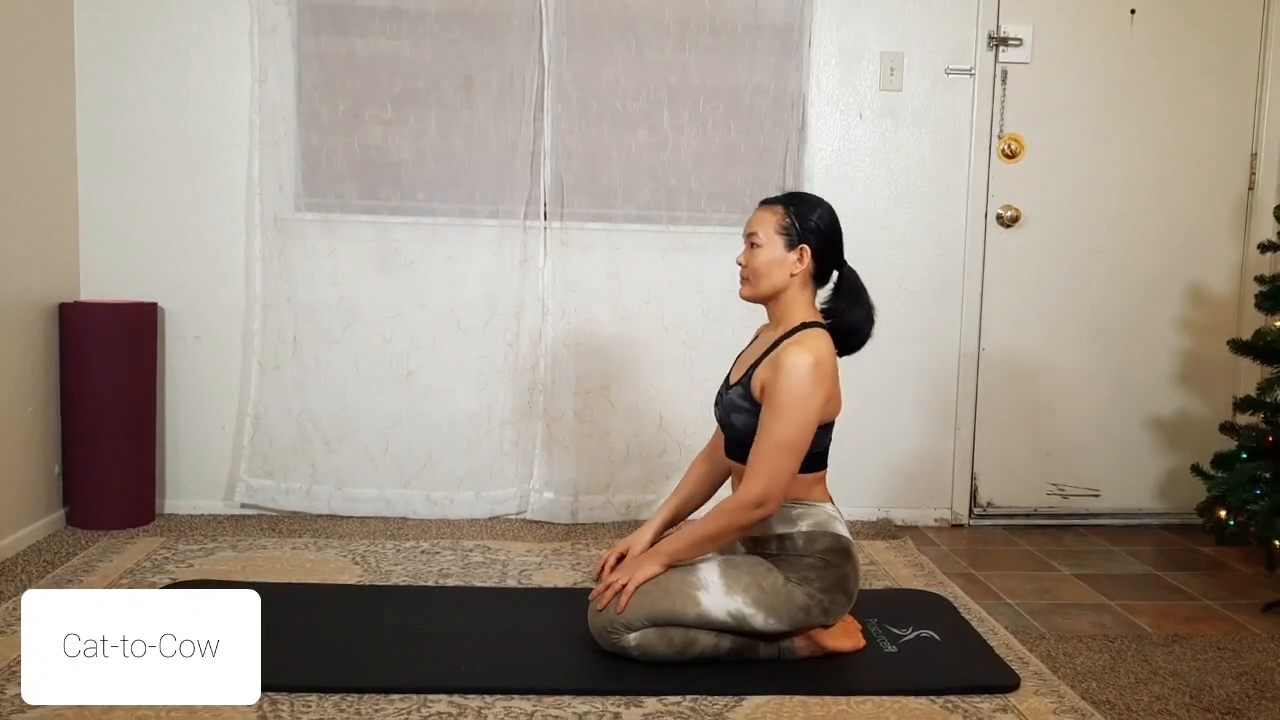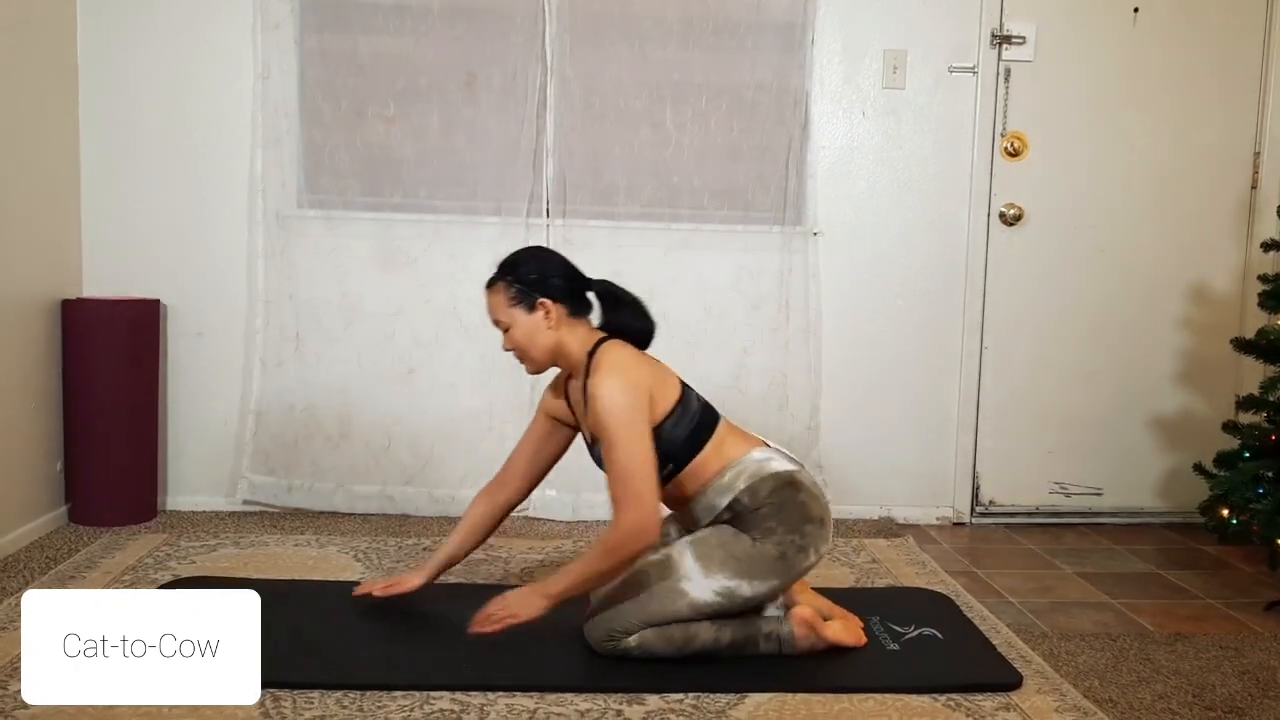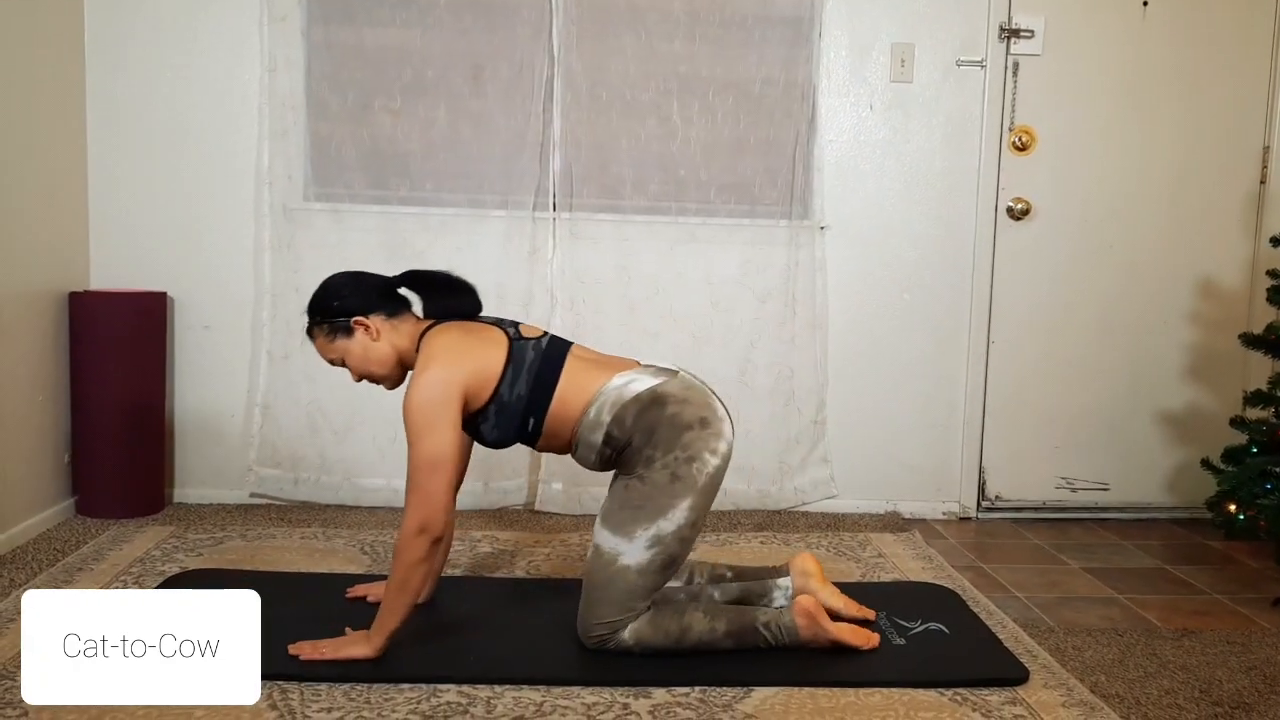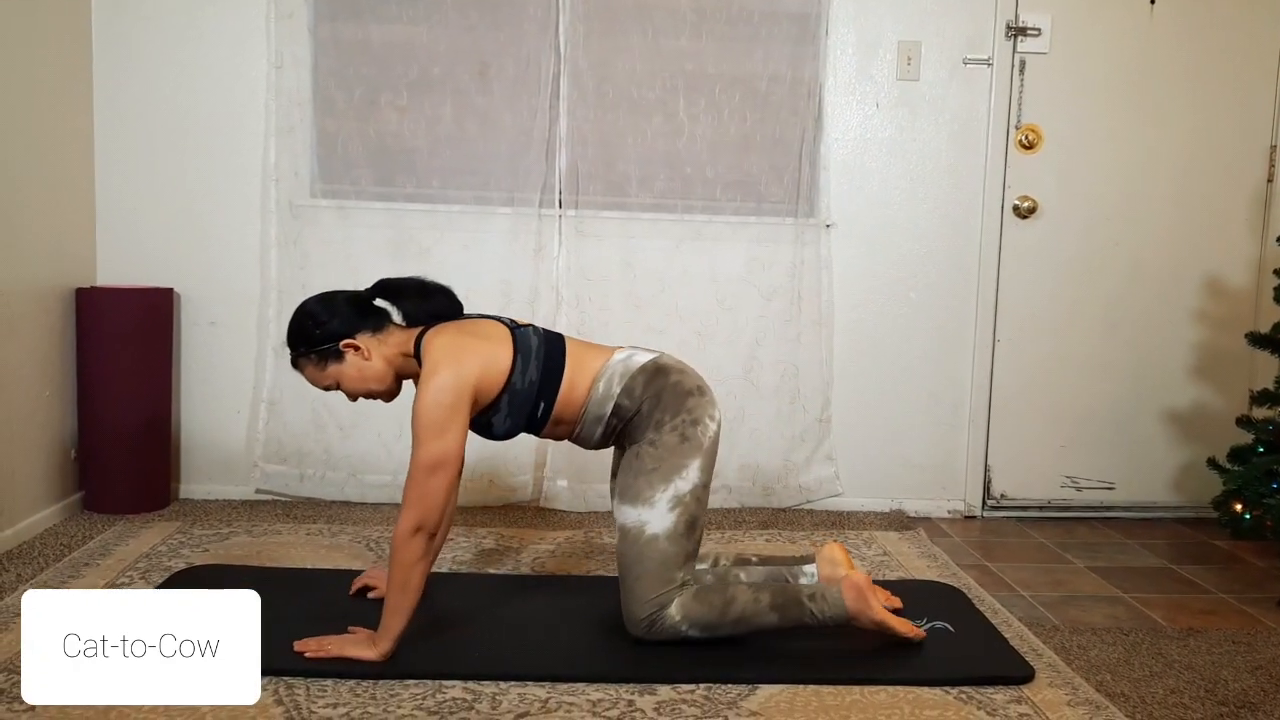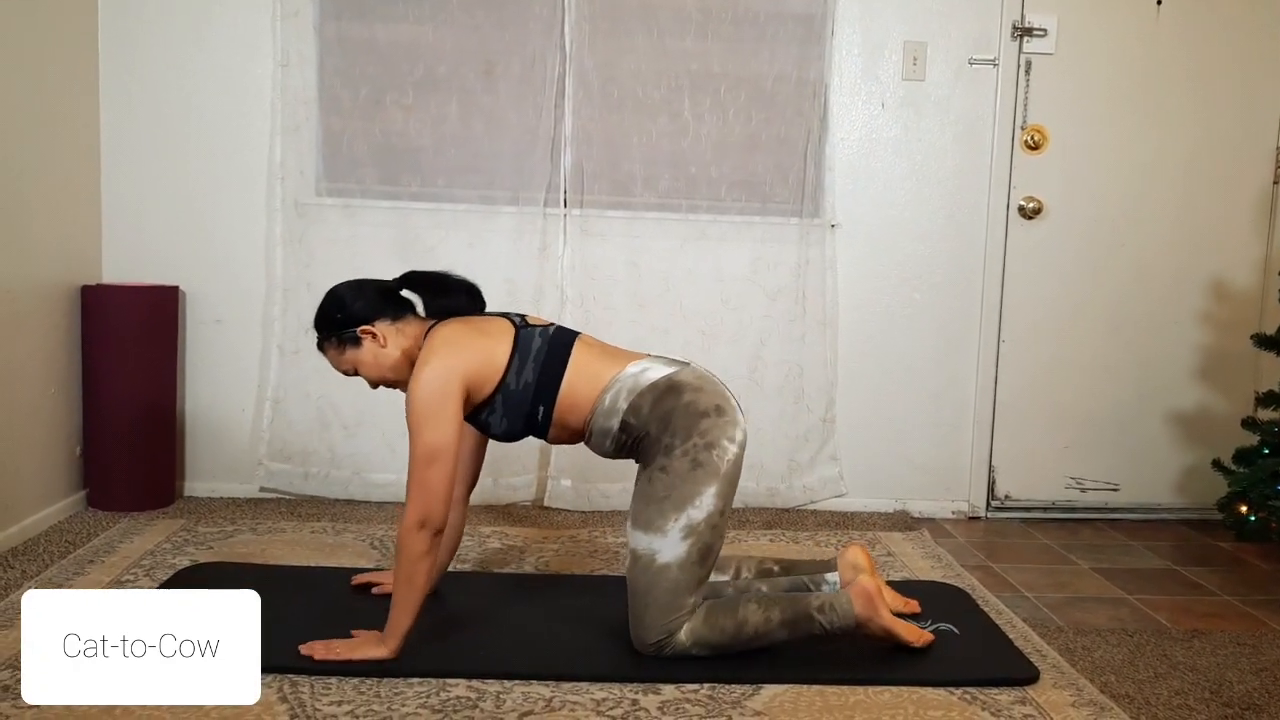
dt=1s
person 1, frame 1
left shoulder: (802, 358)
right shoulder: (770, 339)
left elbow: (758, 498)
right elbow: (719, 454)
left wrist: (659, 558)
right wrist: (651, 531)
left hip: (804, 564)
right hip: (761, 542)
left knee: (613, 618)
right knee: (613, 586)
left ankle: (801, 636)
right ankle: (796, 622)
person 1, frame 2
left shoulder: (611, 383)
right shoulder: (566, 392)
left elbow: (636, 529)
right elbow: (503, 491)
left wrist: (543, 594)
right wrist: (424, 573)
left hip: (775, 515)
right hip: (731, 514)
left knee: (610, 629)
right knee: (607, 594)
left ankle: (790, 627)
right ankle: (771, 597)
person 1, frame 3
left shoulder: (432, 376)
right shoulder: (454, 344)
left elbow: (425, 525)
right elbow: (444, 494)
left wrist: (374, 638)
right wrist: (416, 585)
left hip: (670, 437)
right hip: (678, 414)
left knee: (605, 629)
right knee: (638, 583)
left ankle: (793, 622)
right ankle: (789, 582)
person 1, frame 4
left shoulder: (443, 375)
right shoulder: (437, 350)
left elbow: (418, 521)
right elbow: (442, 492)
left wrist: (380, 642)
right wrist: (408, 576)
left hip: (668, 408)
right hip: (652, 412)
left knee: (654, 613)
right knee: (661, 575)
left ankle: (841, 599)
right ankle: (818, 568)
person 1, frame 5
left shoulder: (436, 366)
right shoulder: (465, 352)
left elbow: (424, 517)
right elbow: (457, 494)
left wrist: (388, 641)
right wrist: (421, 578)
left hip: (686, 424)
right hip: (690, 409)
left knee: (660, 633)
right knee: (681, 580)
left ankle: (850, 605)
right ankle: (838, 572)
